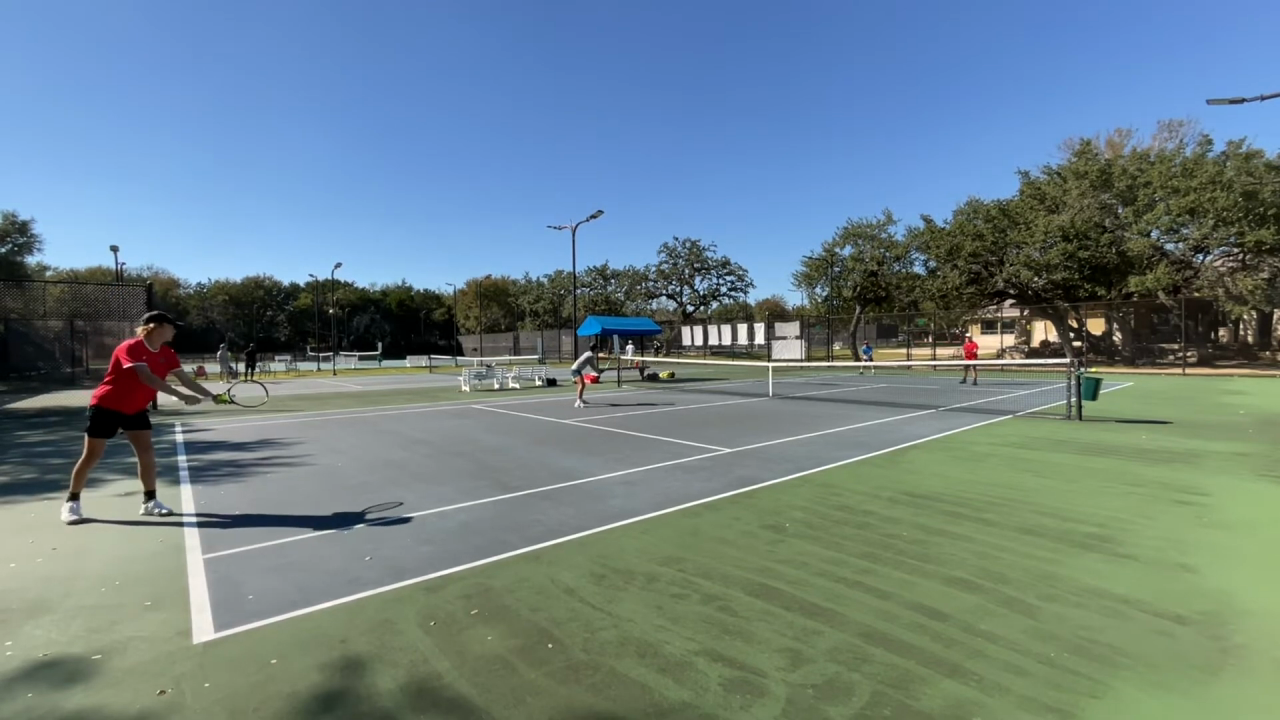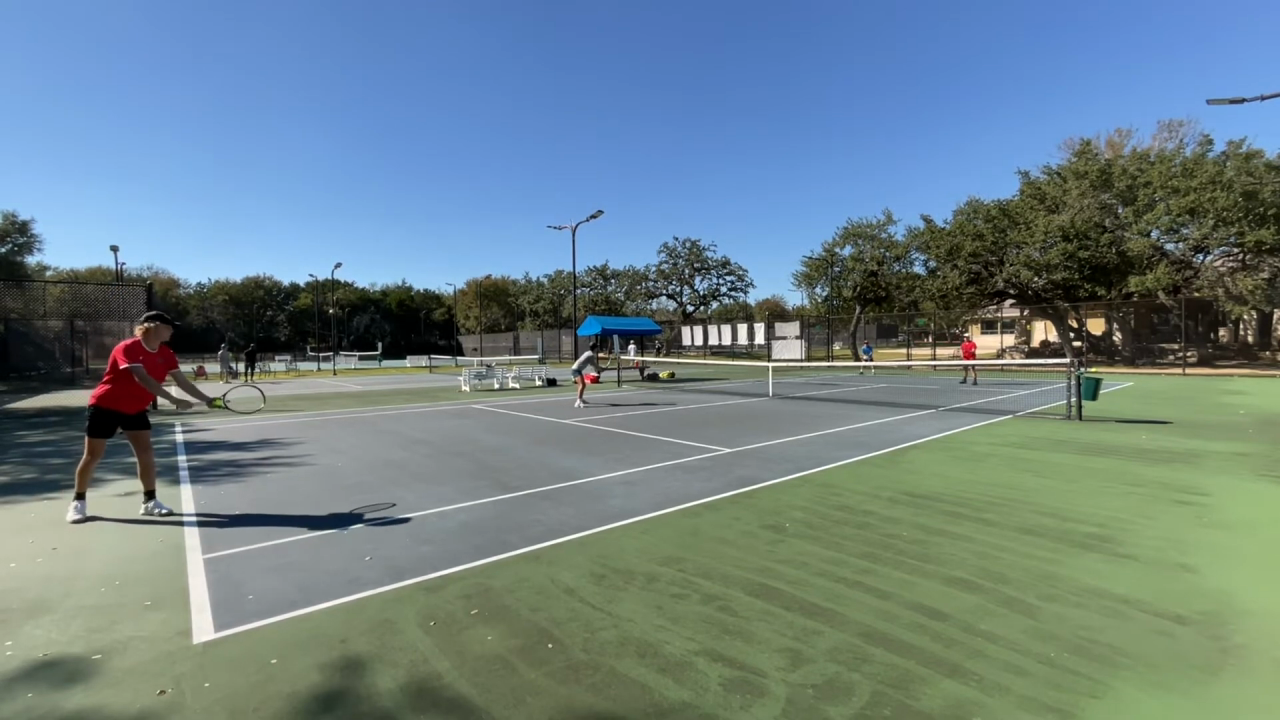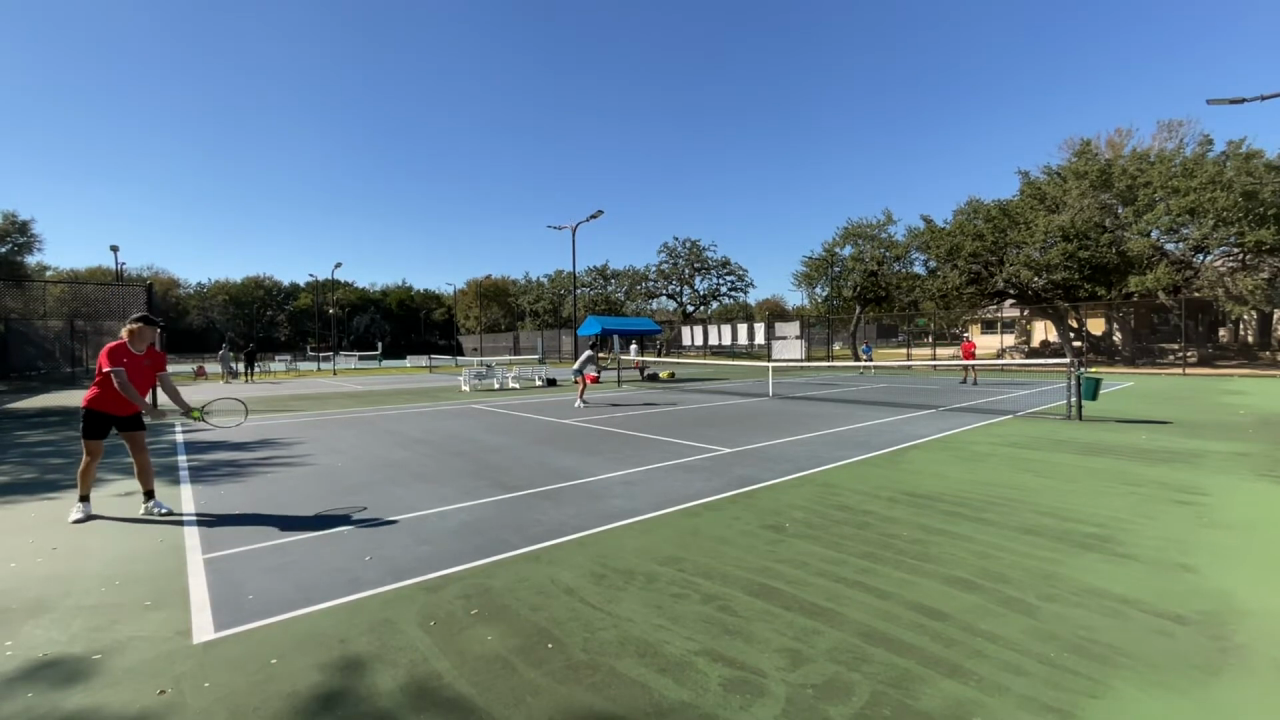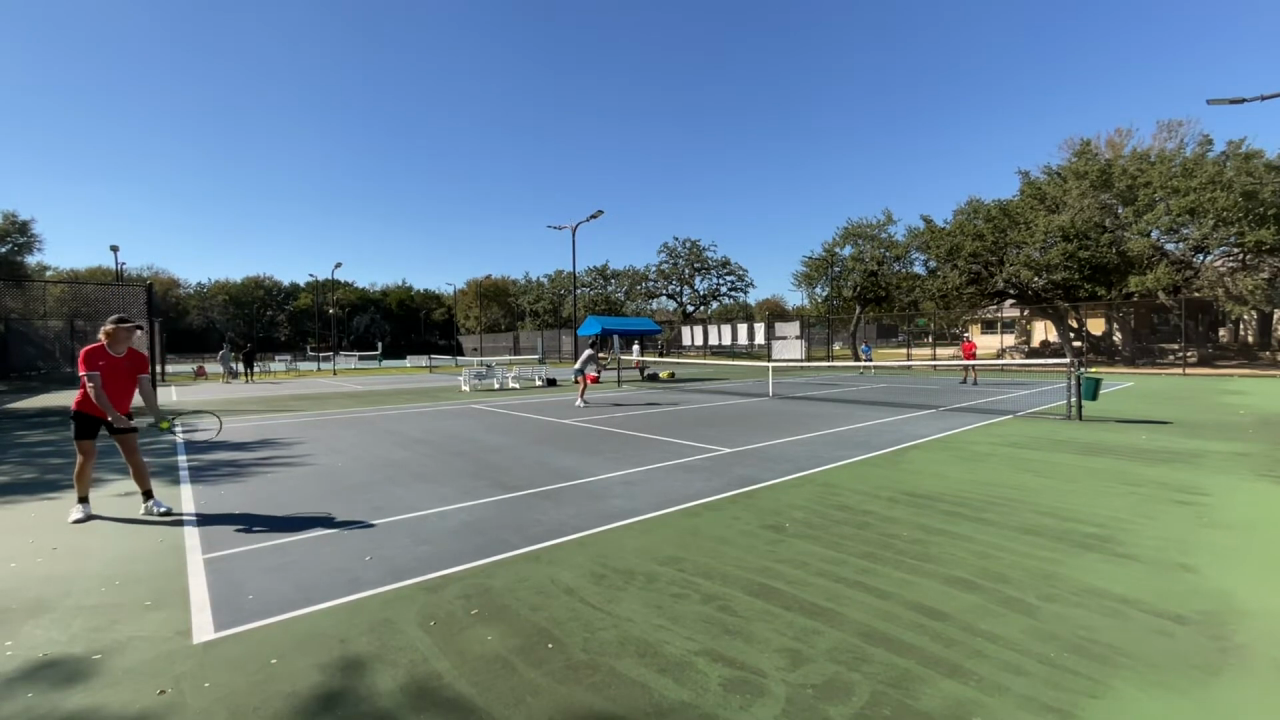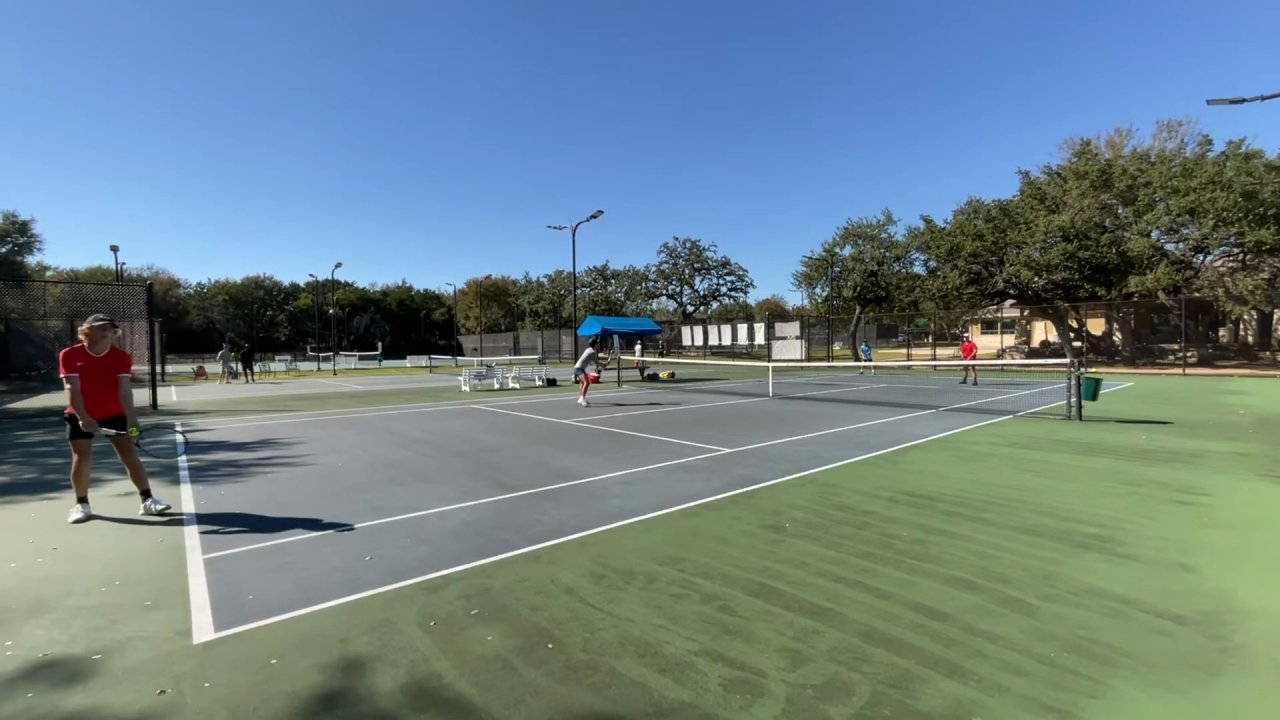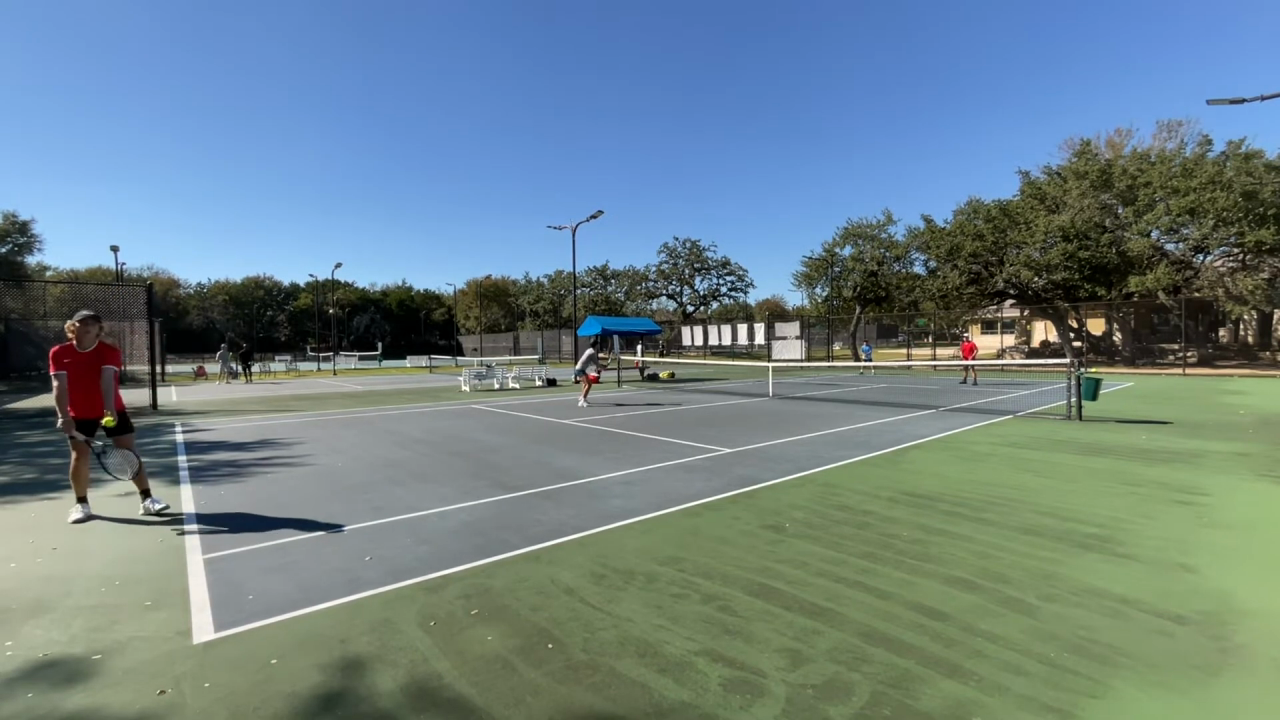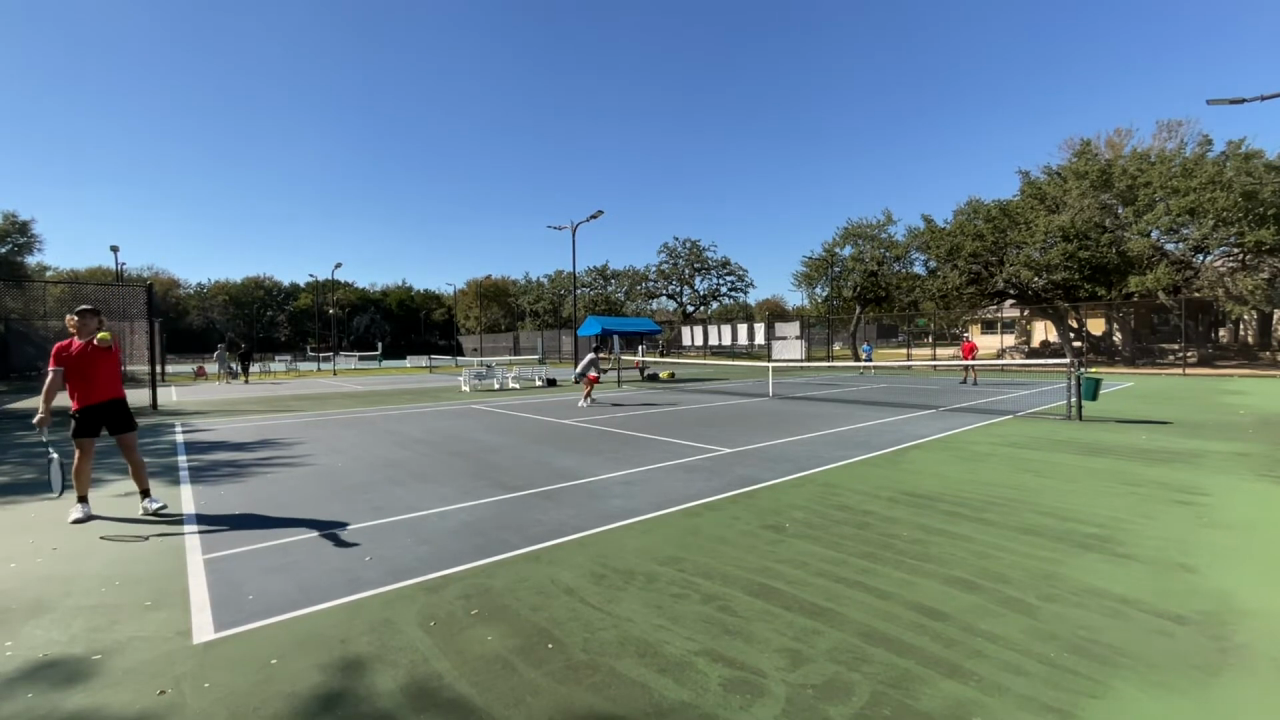
dt=0.2s
person 1, frame 1
left shoulder: (167, 354)
right shoulder: (130, 348)
left elbow: (185, 379)
right elbow: (147, 377)
left wrist: (211, 396)
right wrist: (181, 396)
left hip: (135, 409)
right hip: (105, 407)
left knee: (147, 453)
right knee: (92, 455)
left ankle: (150, 501)
right ankle: (72, 502)
person 1, frame 2
left shoulder: (166, 354)
right shoulder: (127, 348)
left elbow: (183, 381)
right elbow: (142, 379)
left wrist: (207, 400)
right wrist: (174, 400)
left hip: (135, 410)
right hip: (105, 406)
left knee: (146, 453)
right knee: (92, 455)
left ankle: (149, 501)
right ankle: (78, 501)
person 1, frame 3
left shoulder: (156, 356)
right shoulder: (113, 351)
left elbow: (167, 385)
right elbow: (121, 383)
left wrist: (186, 408)
right wrist: (147, 407)
left hip: (130, 411)
right hip: (97, 409)
left knee: (141, 454)
right knee: (92, 457)
left ankle: (150, 501)
right ankle: (82, 503)
person 1, frame 4
left shoulder: (138, 358)
right shoulder: (90, 353)
left elbow: (146, 389)
right elbow: (94, 387)
left wrist: (158, 416)
right wrist: (112, 415)
left hip: (120, 414)
right hip: (87, 413)
left knee: (134, 455)
right knee: (86, 458)
left ankle: (149, 501)
right ankle: (82, 504)
person 1, frame 5
left shoulder: (121, 357)
right shoulder: (69, 355)
left elbow: (124, 390)
right elbow: (72, 389)
left wrist: (132, 420)
right wrist: (84, 418)
left hip: (113, 414)
right hip: (82, 416)
left knee: (130, 456)
right knee: (81, 458)
left ankle: (148, 500)
right ankle: (81, 504)
person 1, frame 6
left shoulder: (108, 352)
right shoulder: (59, 353)
left elbow: (108, 382)
right elbow: (60, 386)
left wrist: (110, 411)
right wrist: (64, 416)
left hip: (112, 411)
right hip: (79, 415)
left knee: (130, 453)
right knee: (79, 458)
left ankle: (147, 500)
right ankle: (81, 504)
person 1, frame 7
left shoulder: (105, 342)
right shoulder: (61, 349)
left elbow: (105, 339)
right elbow: (53, 381)
left wrist: (100, 337)
right wrist: (44, 410)
left hip: (114, 404)
right hip: (84, 409)
left knee: (132, 453)
right knee: (83, 456)
left ankle: (146, 500)
right ankle: (81, 504)
